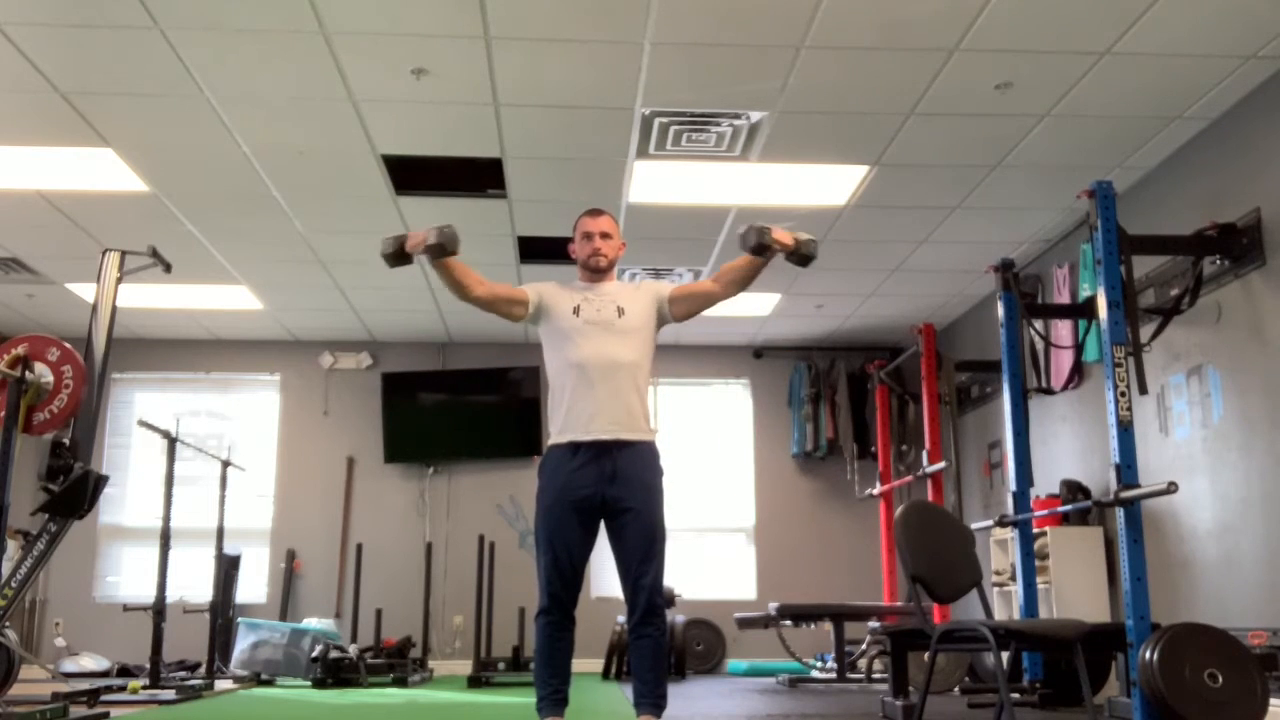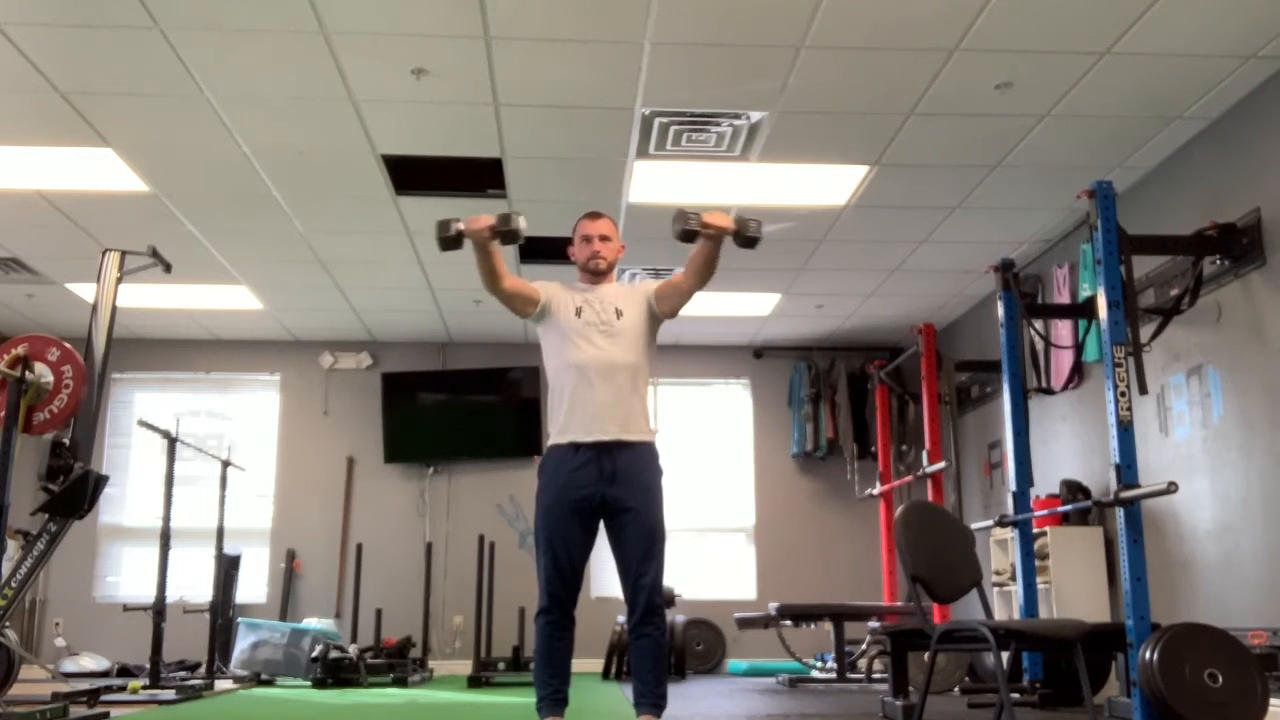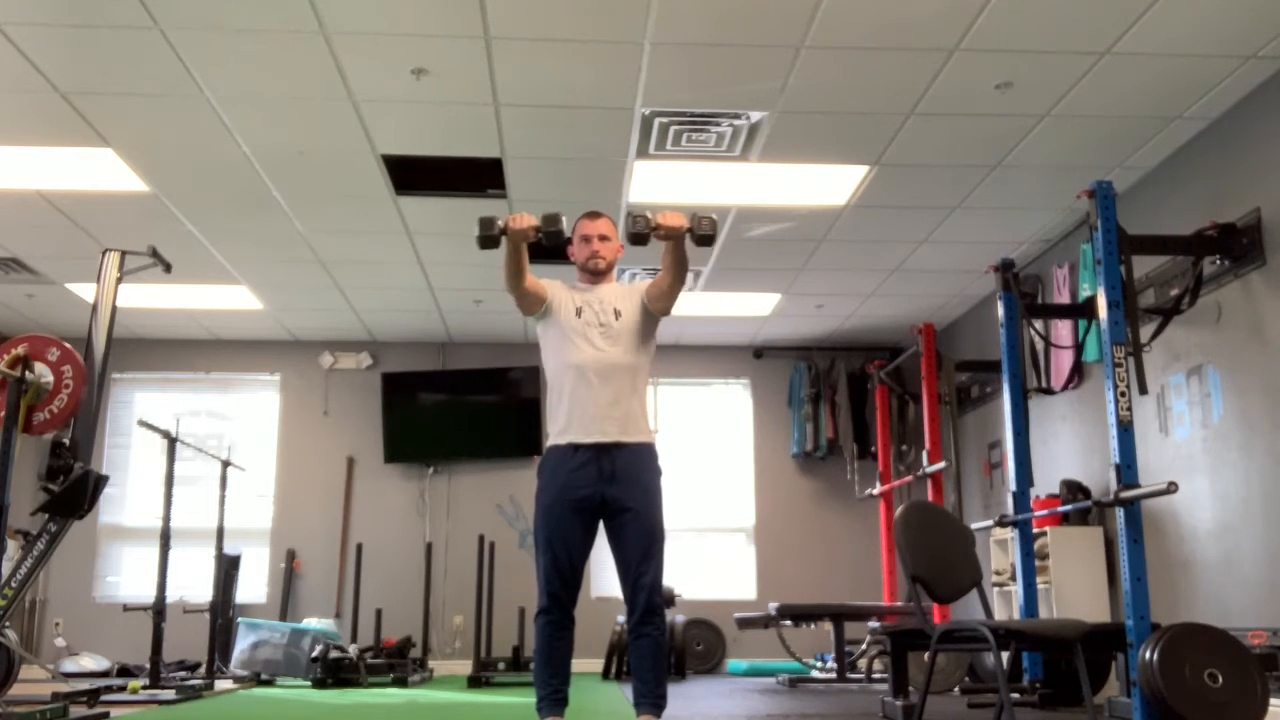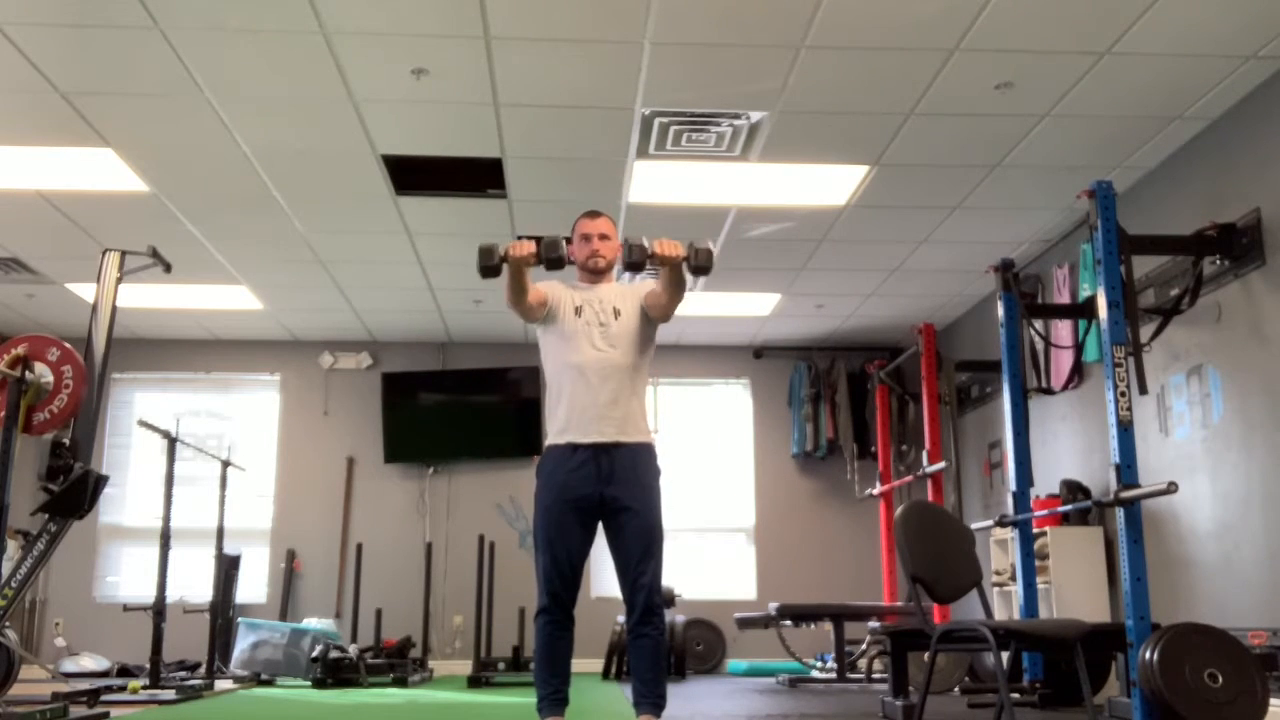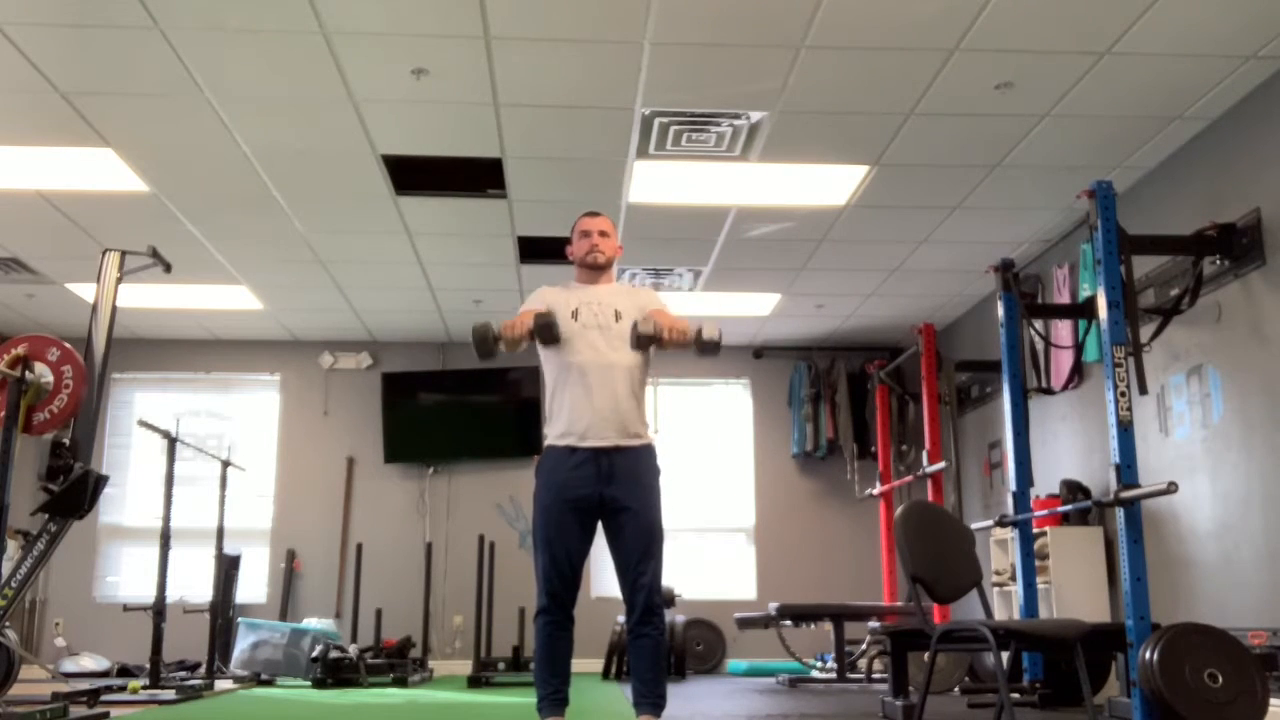
dt=0.2s
person 1, frame 1
left shoulder: (647, 297)
right shoulder: (548, 297)
left elbow: (719, 287)
right elbow: (476, 292)
left wrist: (764, 253)
right wrist: (436, 255)
left hip: (634, 458)
right hip: (567, 460)
left knee: (646, 597)
right knee: (556, 599)
person 1, frame 2
left shoulder: (644, 298)
right shoulder: (550, 298)
left elbow: (696, 278)
right elbow: (499, 284)
left wrist: (713, 237)
right wrist: (482, 243)
left hip: (634, 458)
right hip: (567, 459)
left knee: (646, 596)
right knee: (556, 598)
person 1, frame 3
left shoulder: (640, 298)
right shoulder: (552, 299)
left elbow: (674, 279)
right elbow: (517, 282)
left wrist: (675, 238)
right wrist: (515, 240)
left hip: (632, 458)
right hip: (566, 459)
left knee: (646, 596)
right knee: (556, 597)
person 1, frame 4
left shoulder: (639, 297)
right shoulder: (554, 298)
left elbow: (670, 297)
right elbow: (520, 299)
left wrist: (672, 264)
right wrist: (518, 264)
left hip: (631, 457)
right hip: (565, 458)
left knee: (645, 596)
right knee: (556, 597)
person 1, frame 5
left shoulder: (639, 297)
right shoulder: (551, 298)
left elbow: (667, 324)
right elbow: (524, 324)
left wrist: (677, 329)
right wrist: (515, 327)
left hip: (631, 458)
right hip: (565, 459)
left knee: (644, 595)
right knee: (555, 596)
